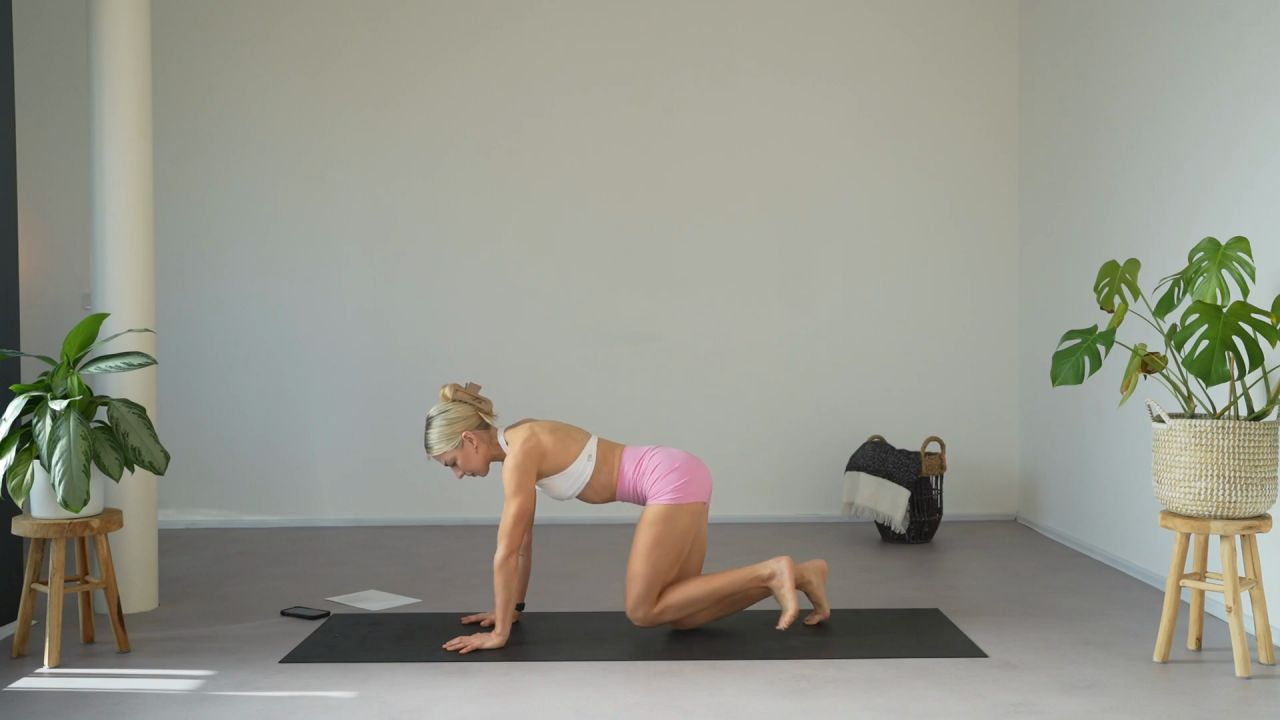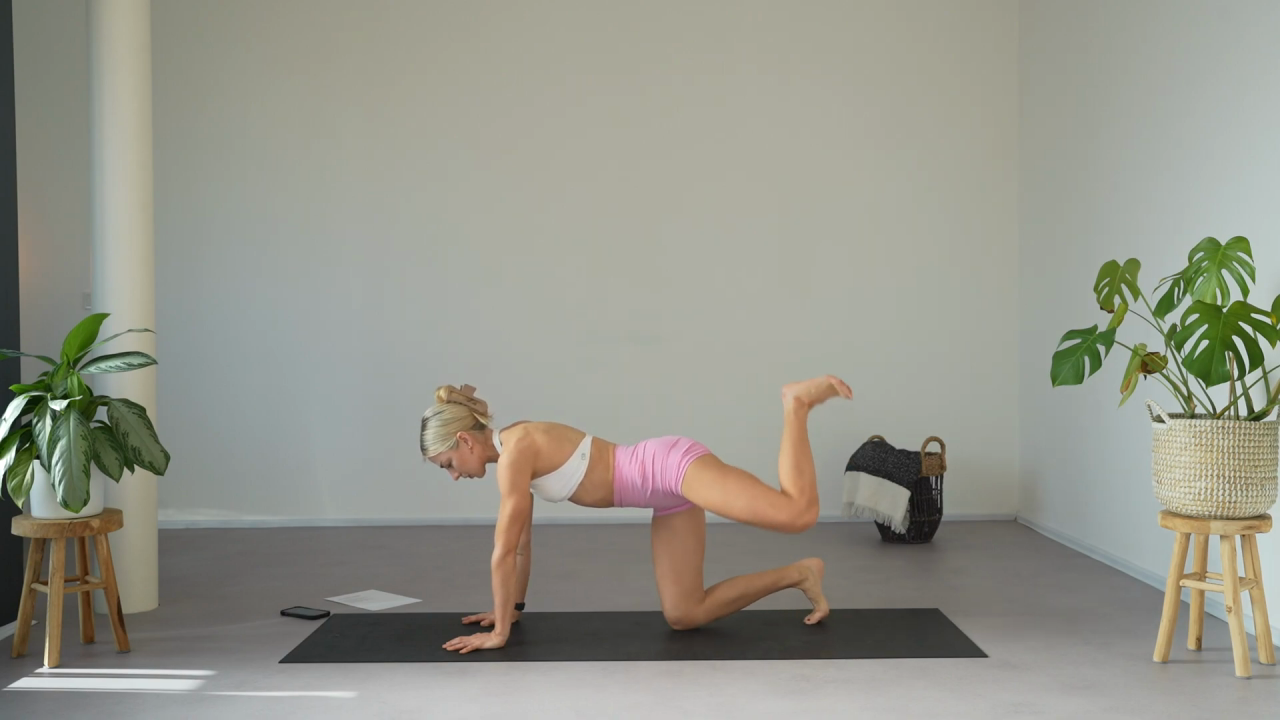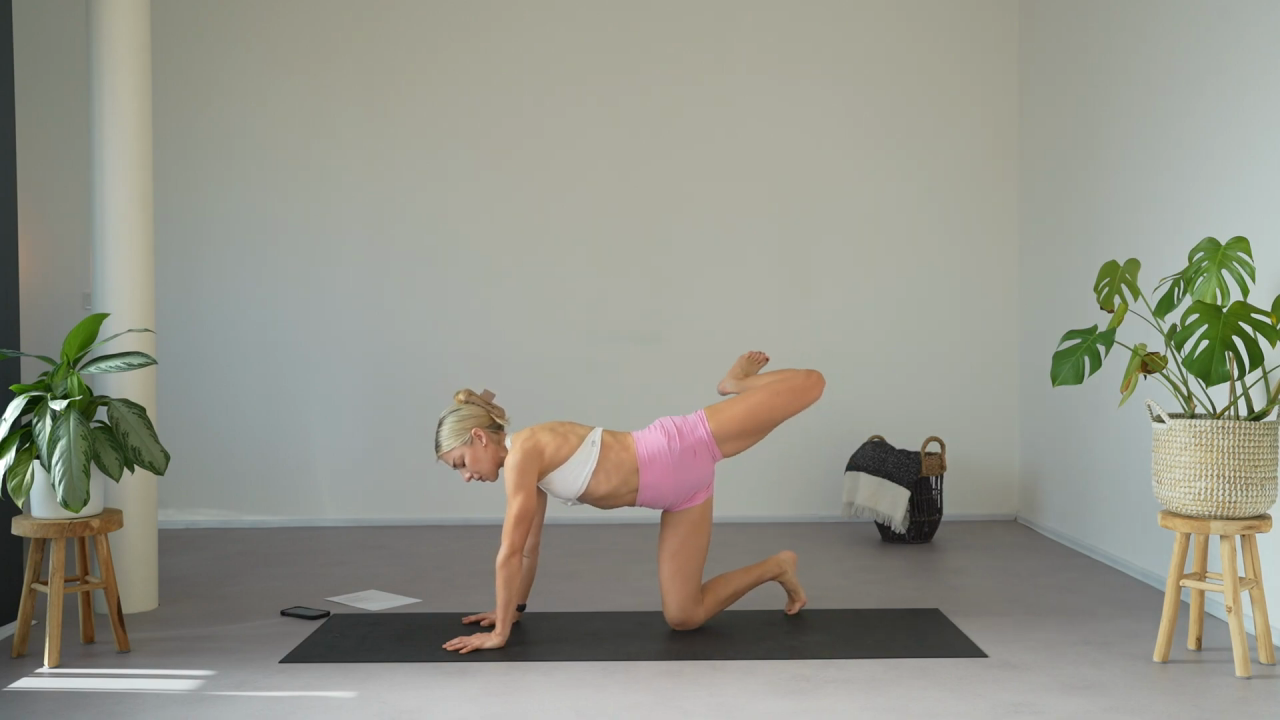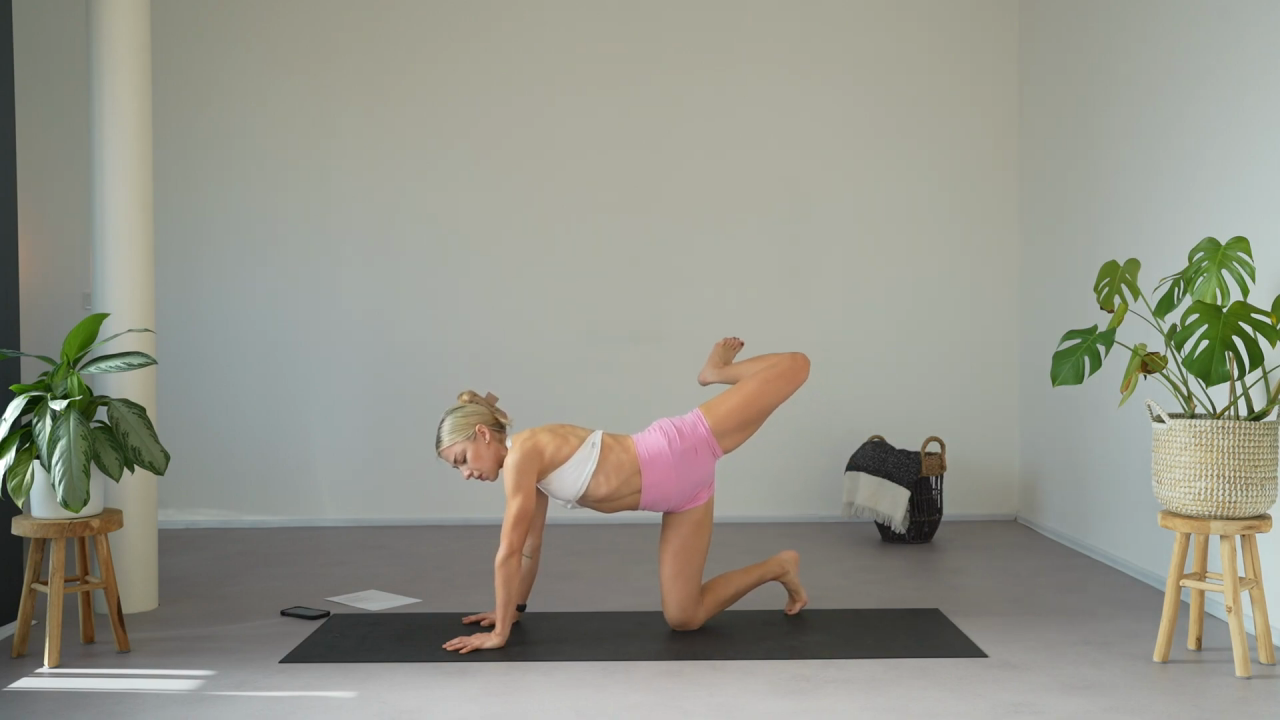
dt=1s
person 1, frame 1
left shoulder: (519, 452)
right shoulder: (520, 443)
left elbow: (506, 550)
right elbow: (522, 540)
left wrist: (499, 632)
right wrist: (511, 608)
left hip: (674, 478)
right hip: (678, 477)
left knee: (642, 612)
right knee: (683, 616)
left ankle: (767, 573)
right ankle: (800, 575)
person 1, frame 2
left shoulder: (513, 452)
right shoulder: (518, 453)
left elbow: (504, 551)
right elbow: (522, 544)
left wrist: (500, 631)
right wrist: (512, 609)
left hip: (672, 465)
right hip: (667, 488)
left knee: (797, 513)
right knee: (684, 616)
left ankle: (795, 400)
right ankle: (798, 574)
person 1, frame 3
left shoulder: (521, 453)
right shoulder: (532, 467)
left elbow: (510, 552)
right elbow: (529, 548)
left wrist: (500, 632)
right wrist: (513, 609)
left hip: (682, 451)
right hip: (680, 487)
right knee: (683, 617)
right ankle: (776, 567)
person 1, frame 4
left shoulder: (521, 454)
right shoulder: (531, 469)
left elbow: (509, 552)
right elbow: (530, 547)
left wrist: (499, 633)
right wrist: (513, 609)
left hip: (682, 453)
right hip: (679, 491)
right knee: (684, 618)
right ankle: (778, 567)
